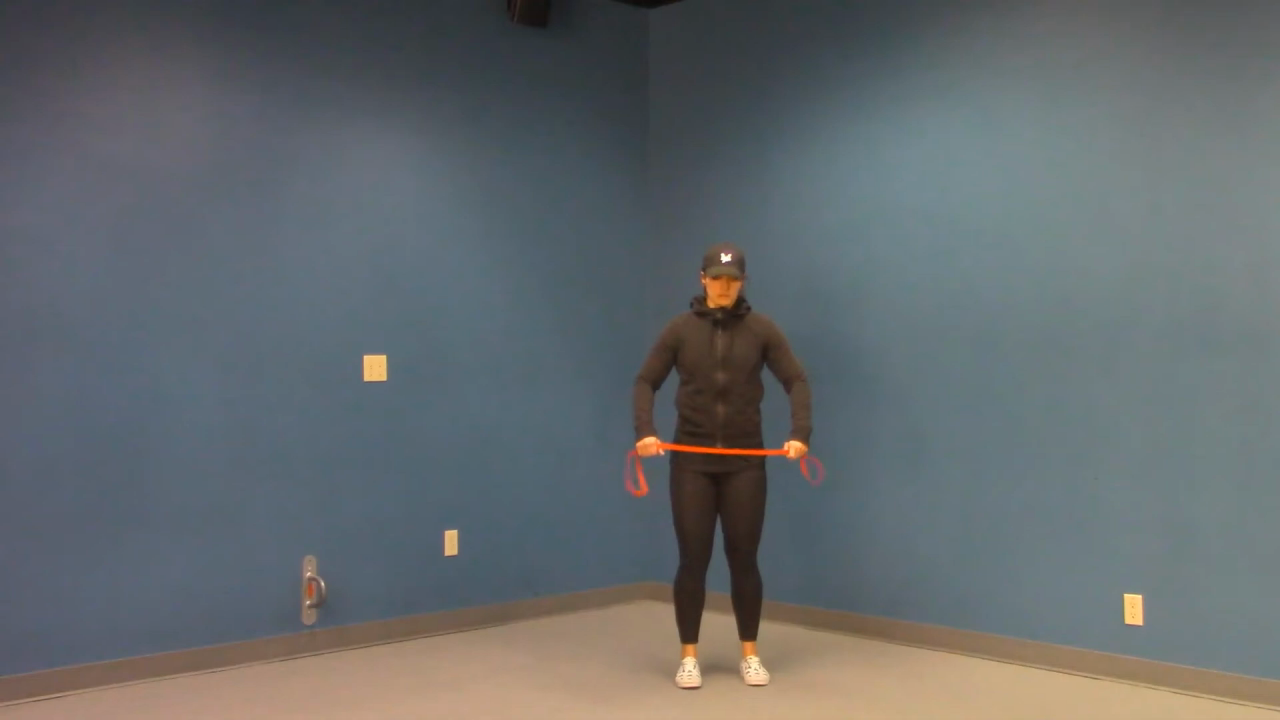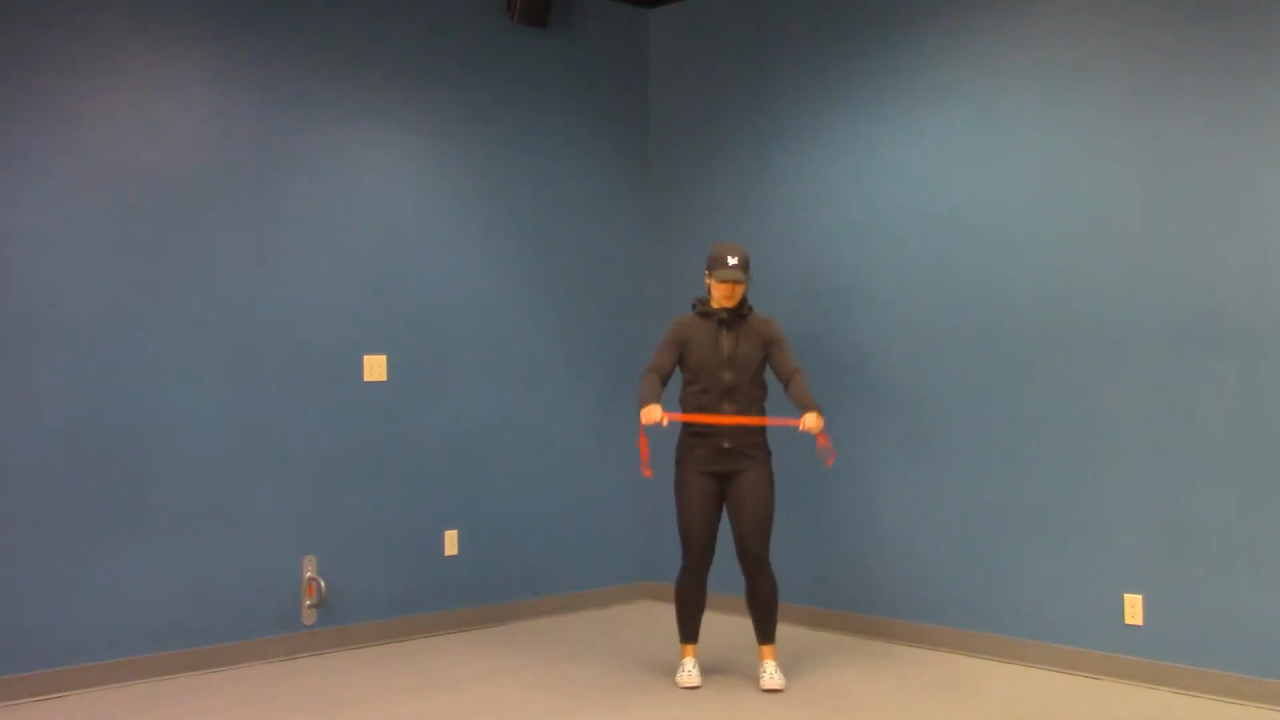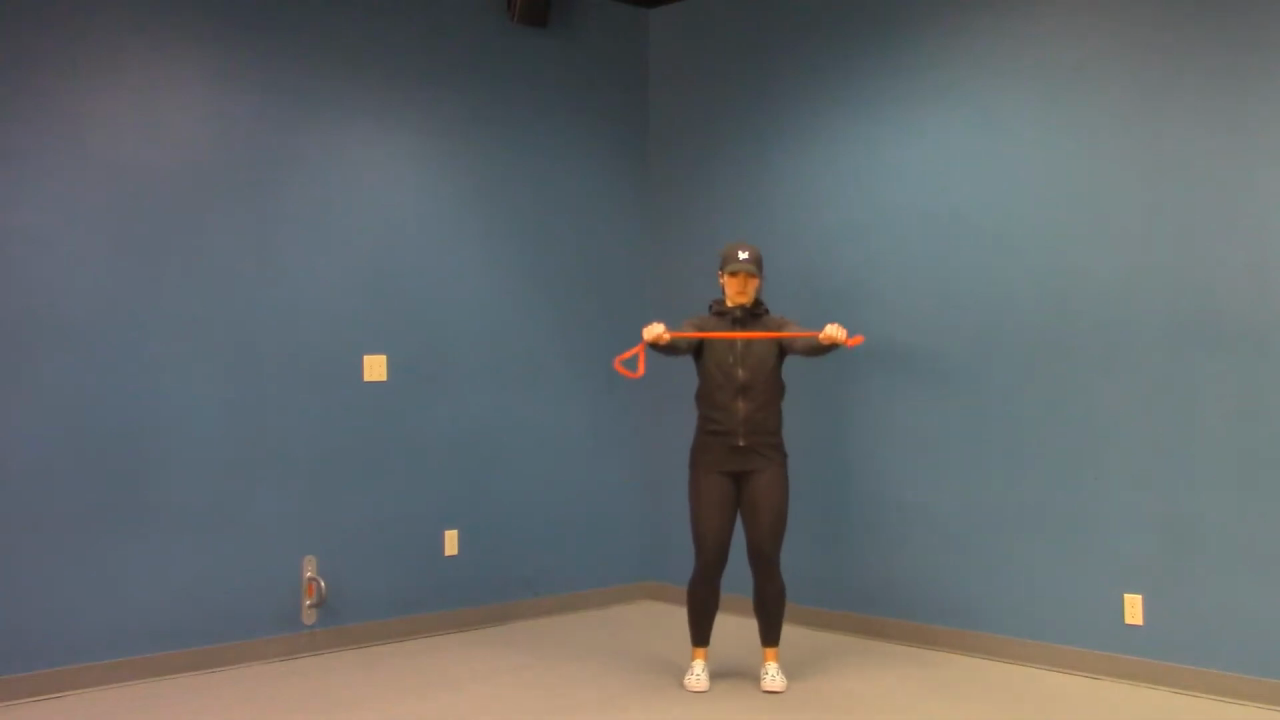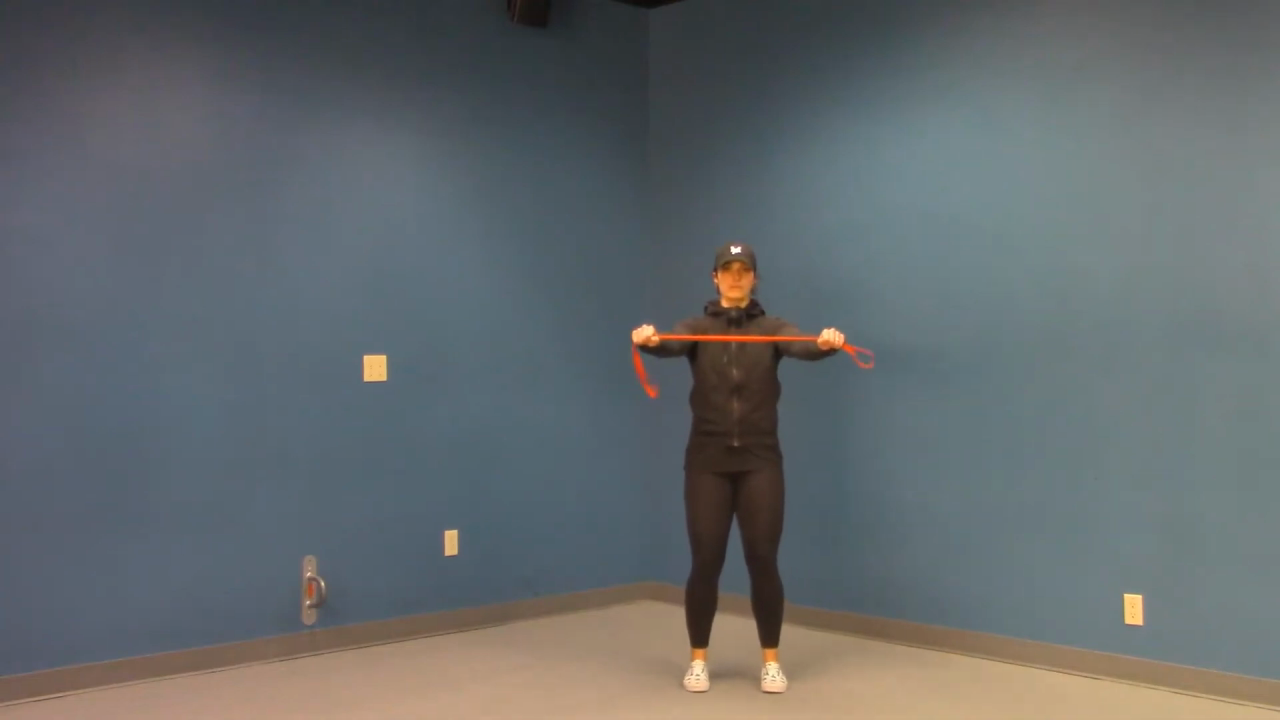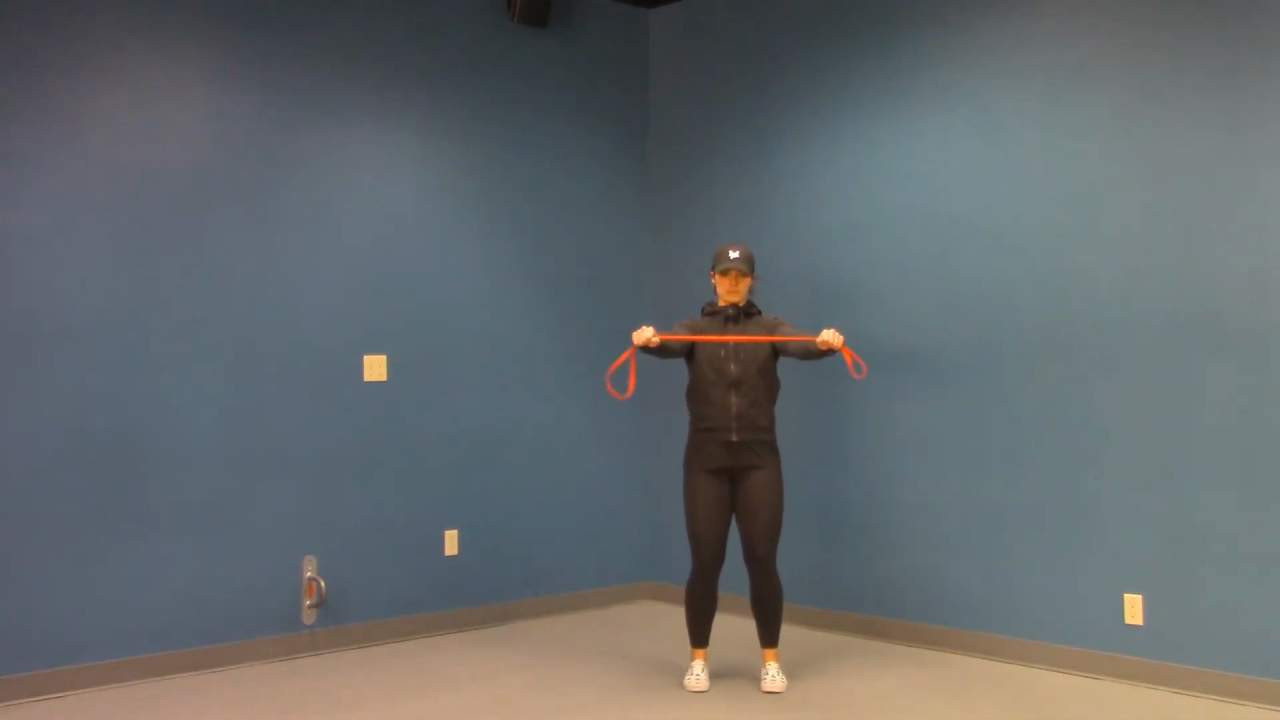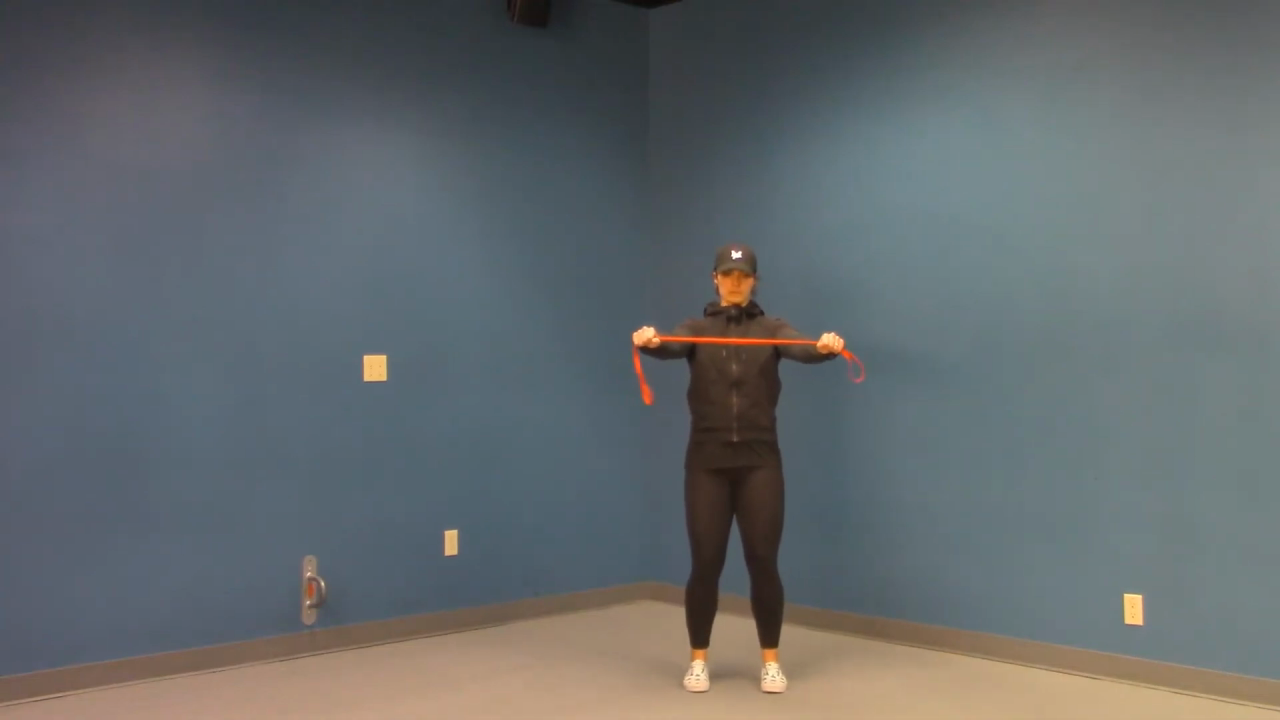
dt=0.4s
person 1, frame 1
left shoulder: (761, 329)
right shoulder: (681, 329)
left elbow: (796, 381)
right elbow: (646, 381)
left wrist: (800, 433)
right wrist: (644, 431)
left hip: (745, 458)
right hip: (692, 456)
left knee: (743, 558)
right knee: (693, 559)
left ankle: (749, 653)
right ankle: (689, 656)
person 1, frame 2
left shoulder: (763, 328)
right shoulder: (685, 328)
left elbow: (791, 374)
right elbow: (654, 373)
left wrist: (810, 409)
right wrist: (650, 404)
left hip: (750, 457)
right hip: (697, 457)
left knee: (755, 558)
right knee: (695, 559)
left ankle: (768, 658)
right ankle: (688, 656)
person 1, frame 3
left shoulder: (776, 326)
right shoulder: (703, 325)
left elbow: (804, 342)
right elbow: (678, 342)
left wrist: (828, 338)
right wrist: (657, 337)
left hip: (764, 458)
right hip: (712, 457)
left knee: (765, 561)
right knee: (708, 561)
left ankle: (770, 660)
right ankle: (698, 658)
person 1, frame 4
left shoulder: (772, 328)
right shoulder: (698, 327)
left elbow: (800, 347)
right elbow: (672, 344)
left wrist: (825, 344)
right wrist: (650, 340)
left hip: (760, 459)
right hip: (708, 459)
left knee: (763, 562)
right knee: (706, 563)
left ankle: (771, 660)
right ankle: (698, 659)
person 1, frame 5
left shoulder: (768, 327)
right shoulder: (695, 327)
left elbow: (796, 345)
right elbow: (671, 345)
left wrist: (823, 344)
right wrist: (650, 340)
left hip: (758, 459)
right hip: (706, 459)
left knee: (762, 561)
right knee: (705, 562)
left ankle: (770, 660)
right ankle: (698, 659)
person 1, frame 6
left shoulder: (771, 328)
right shoulder: (697, 328)
left elbow: (799, 348)
right elbow: (672, 347)
left wrist: (824, 347)
right wrist: (650, 341)
left hip: (759, 459)
right hip: (707, 460)
left knee: (763, 562)
right knee: (706, 564)
left ankle: (770, 660)
right ankle: (698, 659)
